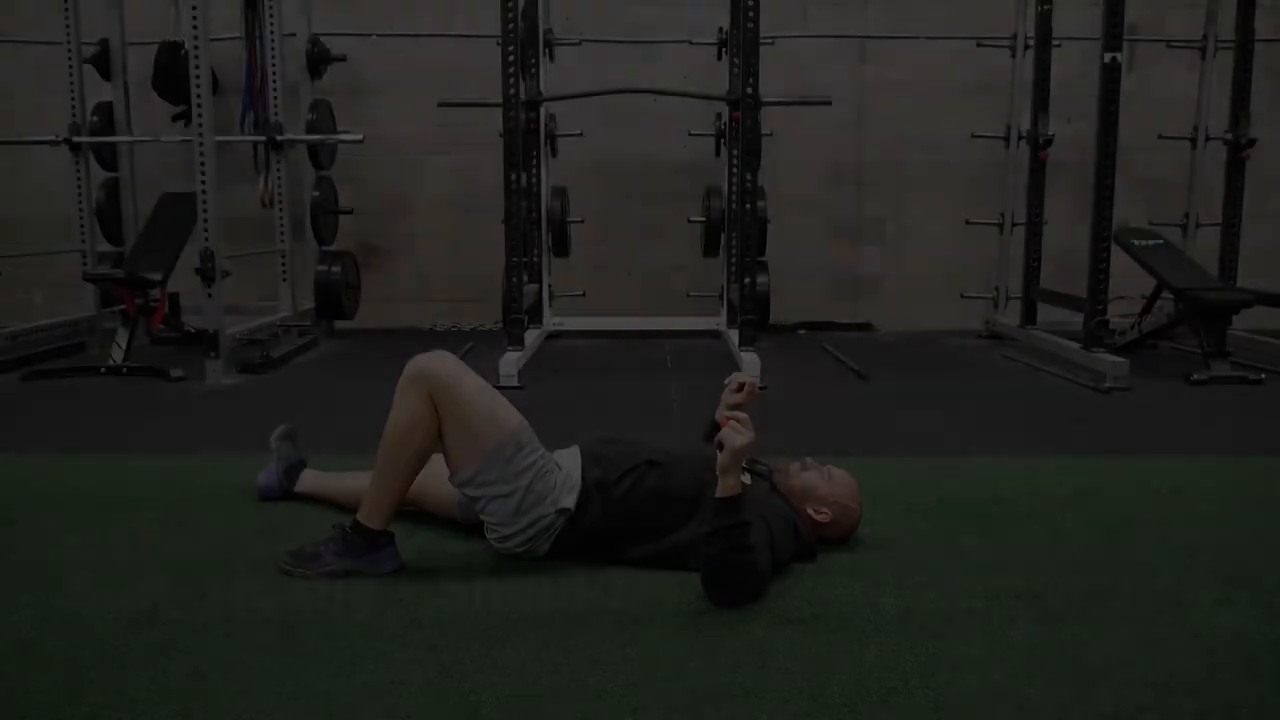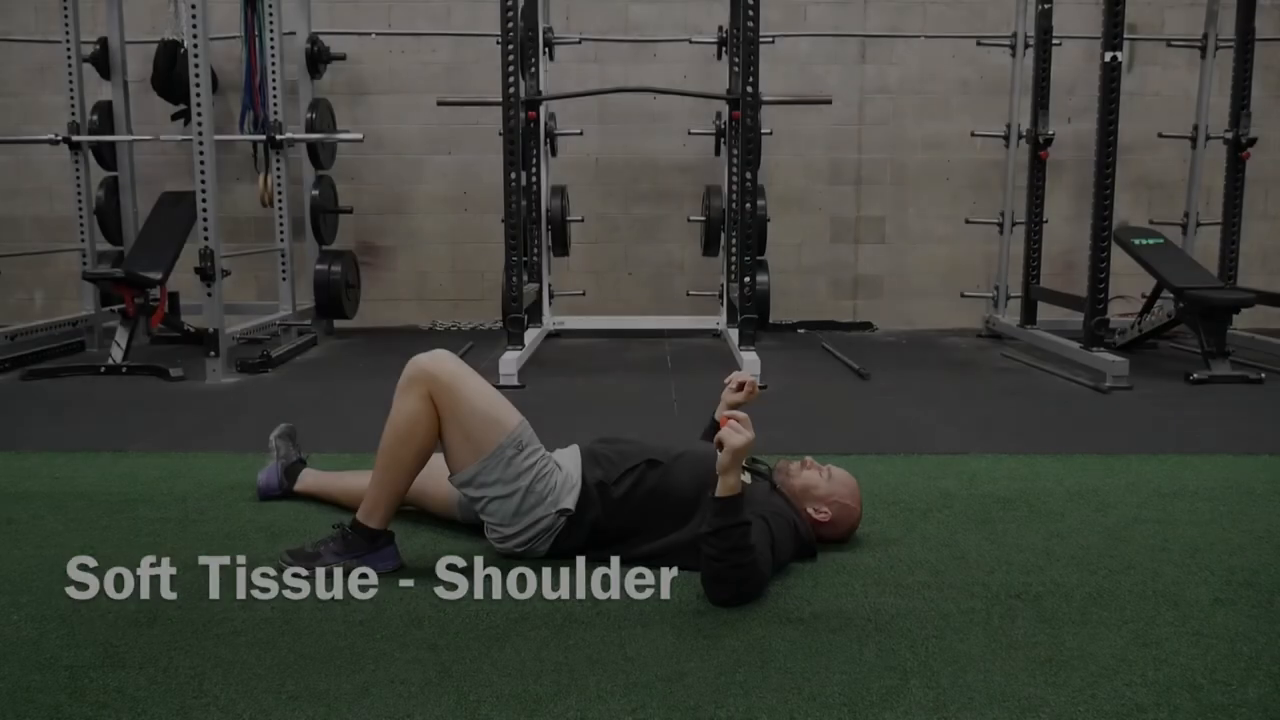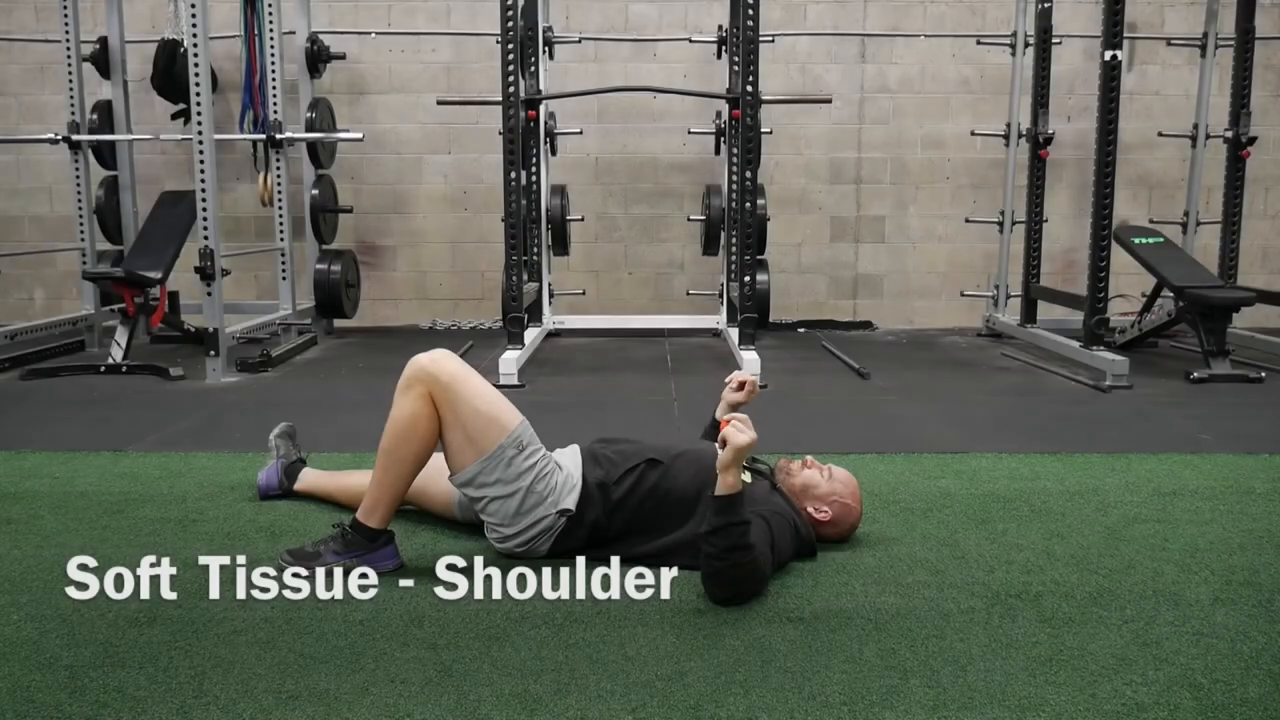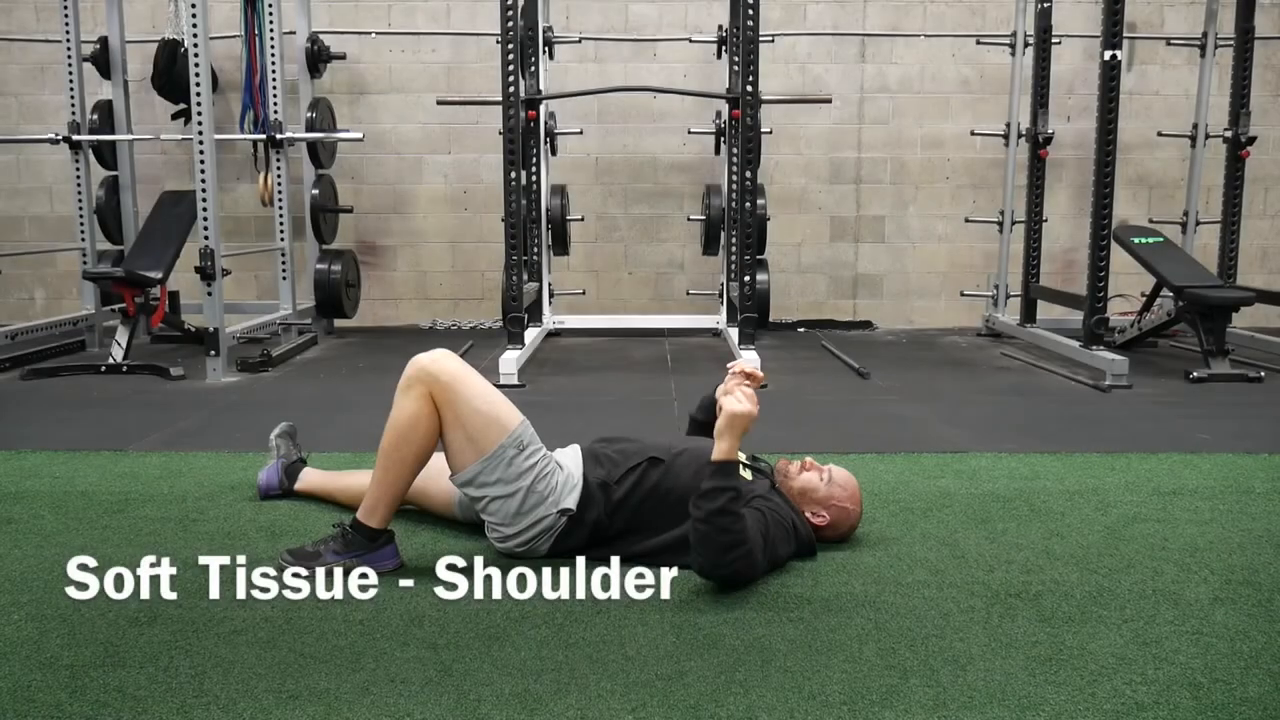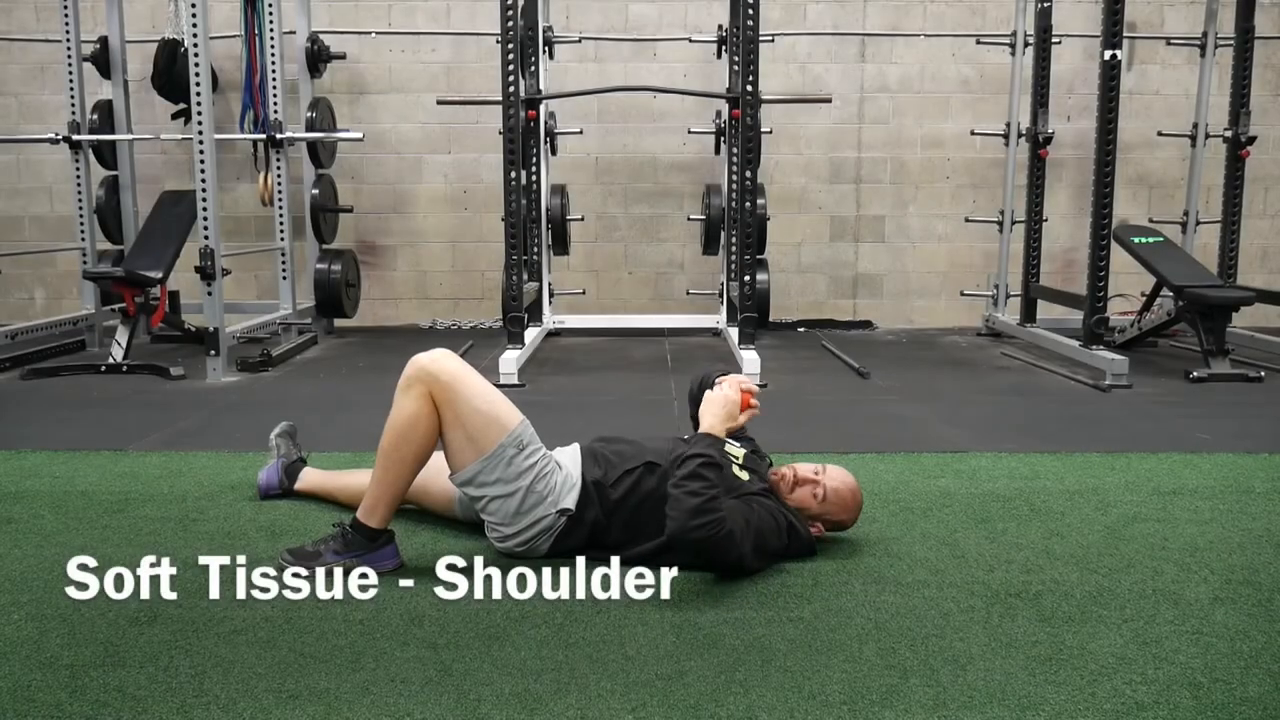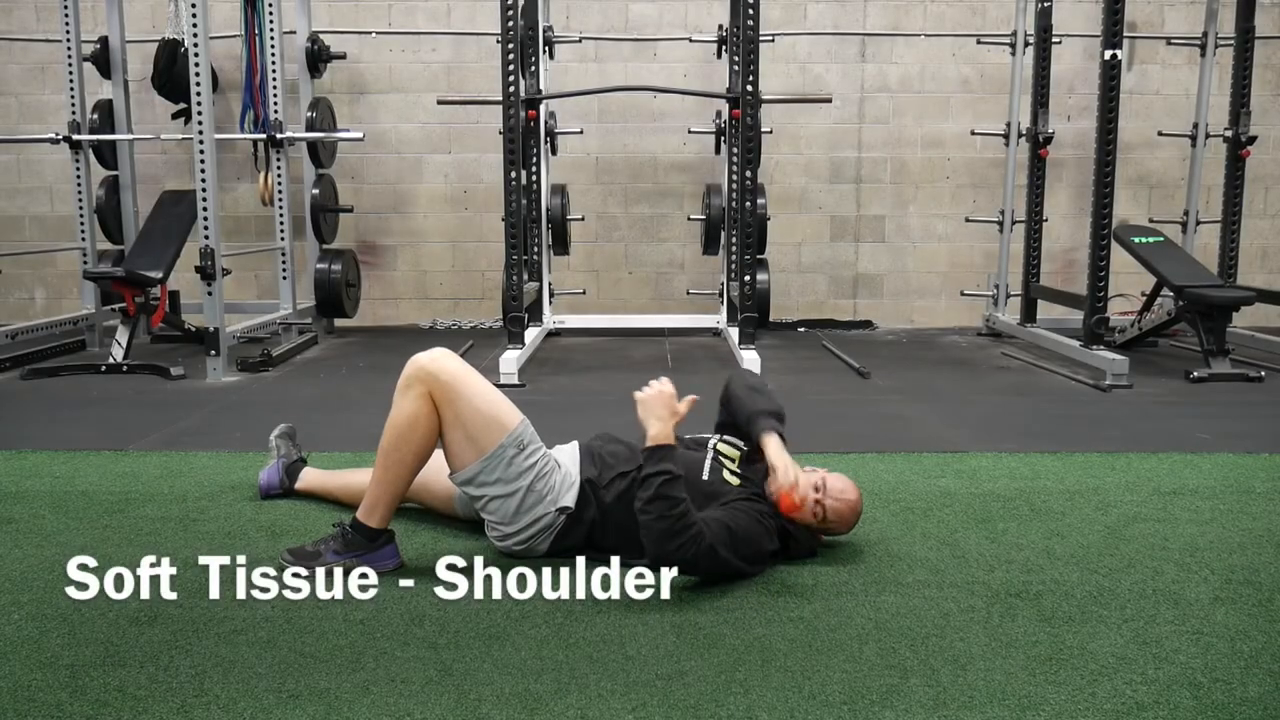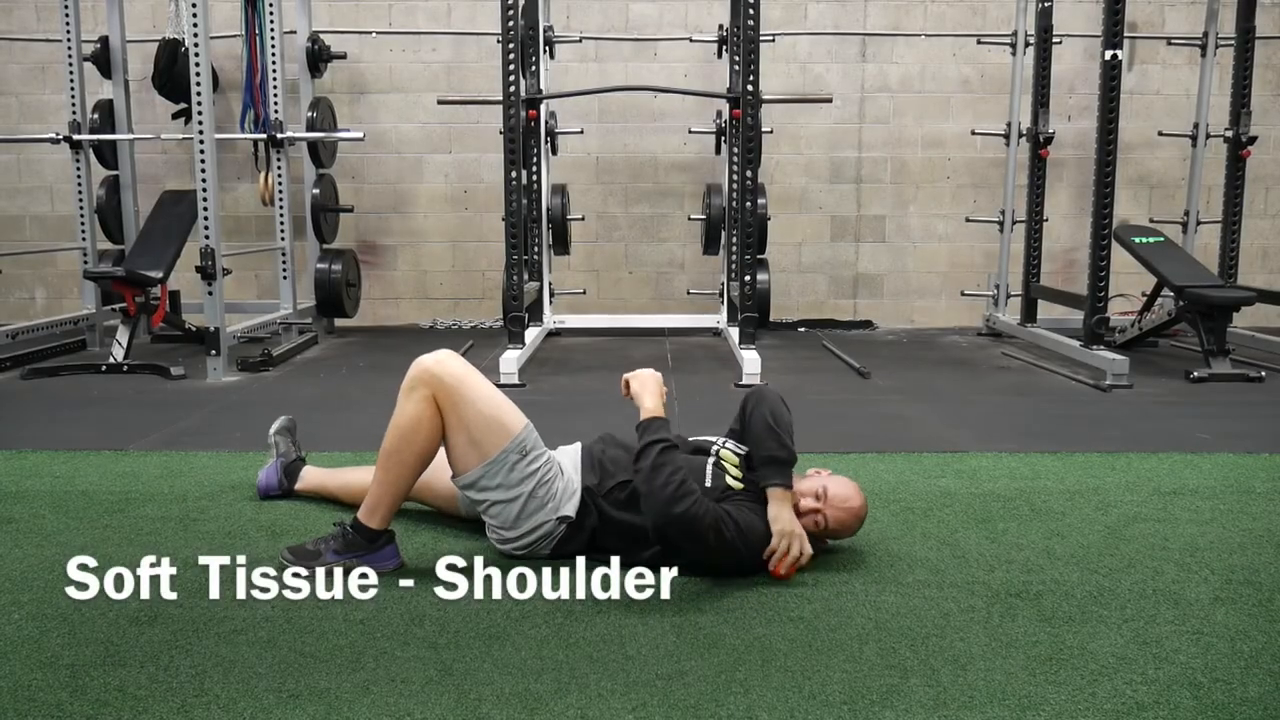
dt=0.3s
person 1, frame 1
left shoulder: (770, 522)
right shoulder: (765, 488)
left elbow: (729, 585)
left wrist: (730, 476)
right wrist: (725, 418)
left hip: (542, 510)
right hip: (557, 484)
left knee: (431, 372)
left ankle: (365, 541)
right ankle: (298, 478)
person 1, frame 2
left shoulder: (771, 520)
right shoulder: (764, 487)
left elbow: (729, 583)
left wrist: (730, 476)
right wrist: (723, 416)
left hip: (542, 510)
right hip: (562, 478)
left knee: (430, 371)
left ankle: (365, 540)
right ankle: (298, 478)
person 1, frame 3
left shoulder: (772, 520)
right shoulder: (766, 486)
left elbow: (728, 582)
left wrist: (731, 475)
right wrist: (724, 414)
left hip: (542, 509)
right hip: (560, 480)
left knee: (430, 369)
left ankle: (365, 540)
right ankle: (296, 476)
person 1, frame 4
left shoulder: (771, 520)
right shoulder: (763, 480)
left elbow: (720, 560)
right elbow: (697, 442)
left wrist: (728, 443)
right wrist: (723, 400)
left hip: (544, 509)
right hip: (562, 479)
left knee: (431, 371)
left ankle: (365, 540)
right ankle: (297, 475)
person 1, frame 5
left shoulder: (765, 523)
right shoulder: (757, 468)
left elbow: (690, 530)
right elbow: (700, 390)
left wrist: (712, 428)
right wrist: (726, 386)
left hip: (542, 508)
right hip: (559, 478)
left knee: (430, 370)
right knee: (404, 474)
left ankle: (366, 540)
right ankle: (296, 475)
person 1, frame 6
left shoulder: (754, 530)
right shoulder: (756, 464)
left elbow: (671, 549)
right elbow: (742, 387)
left wrist: (661, 436)
right wrist: (777, 444)
left hip: (541, 510)
right hip: (558, 474)
left knee: (429, 371)
right knee: (407, 473)
left ankle: (365, 539)
right ankle: (297, 474)
person 1, frame 7
left shoulder: (747, 535)
right shoulder: (763, 478)
left elbow: (671, 513)
right elbow: (763, 402)
left wrist: (651, 409)
right wrist: (778, 492)
left hip: (542, 513)
right hip: (562, 474)
left knee: (435, 371)
right knee: (409, 470)
left ankle: (365, 539)
right ankle: (296, 474)
